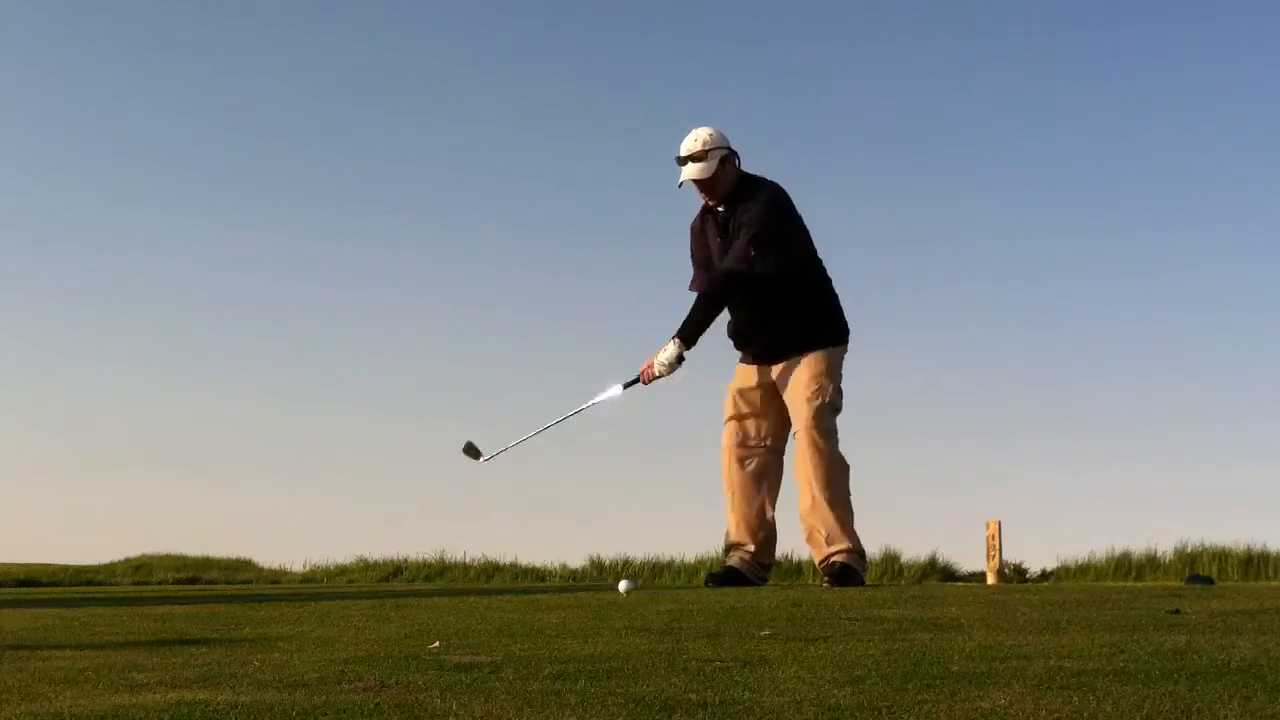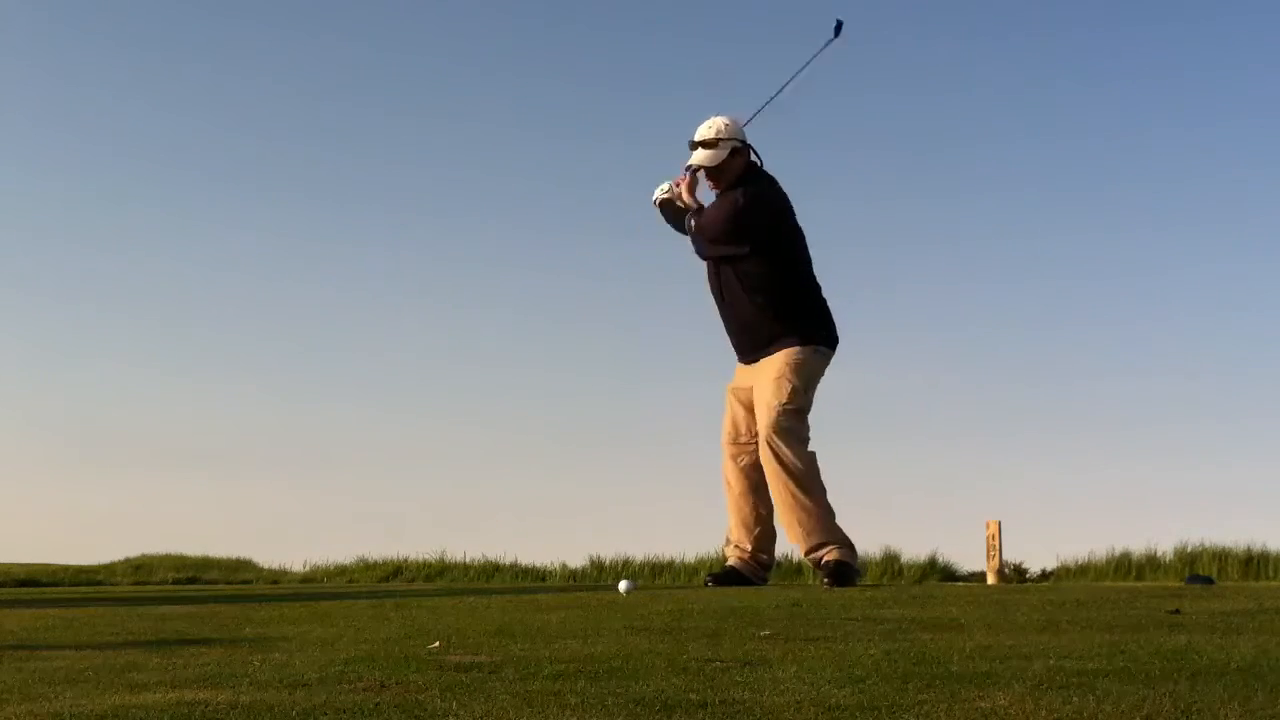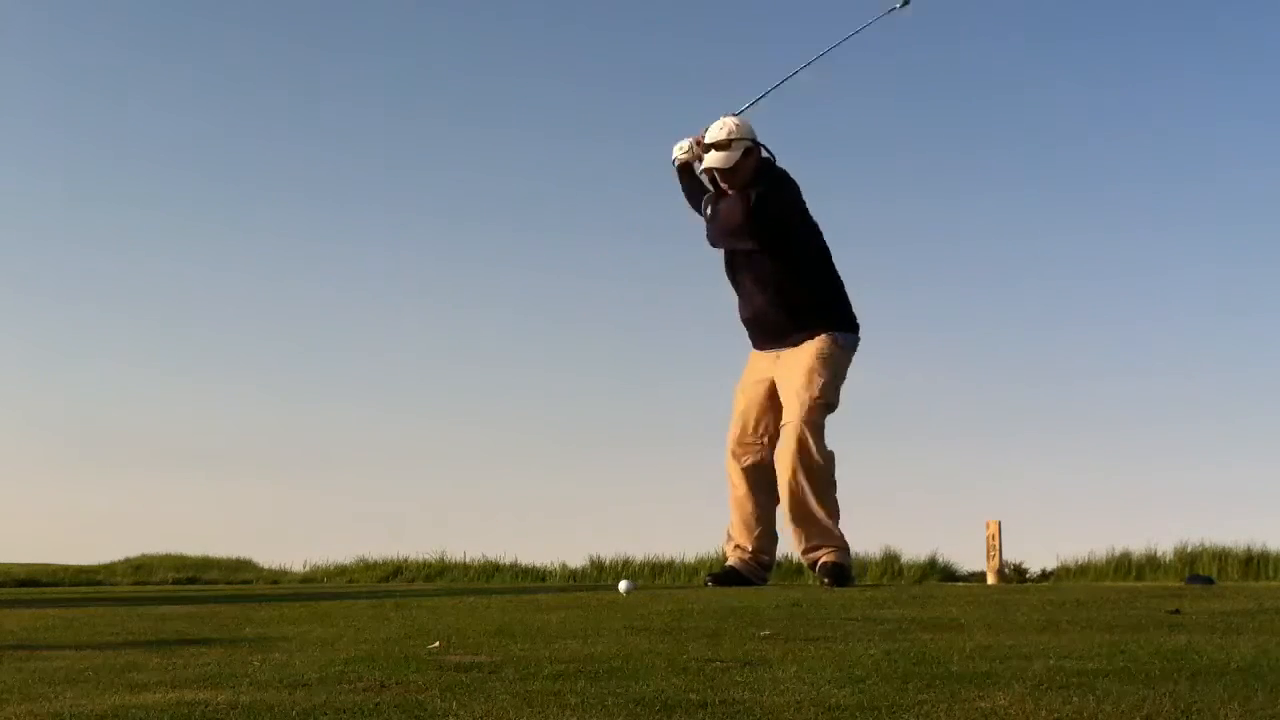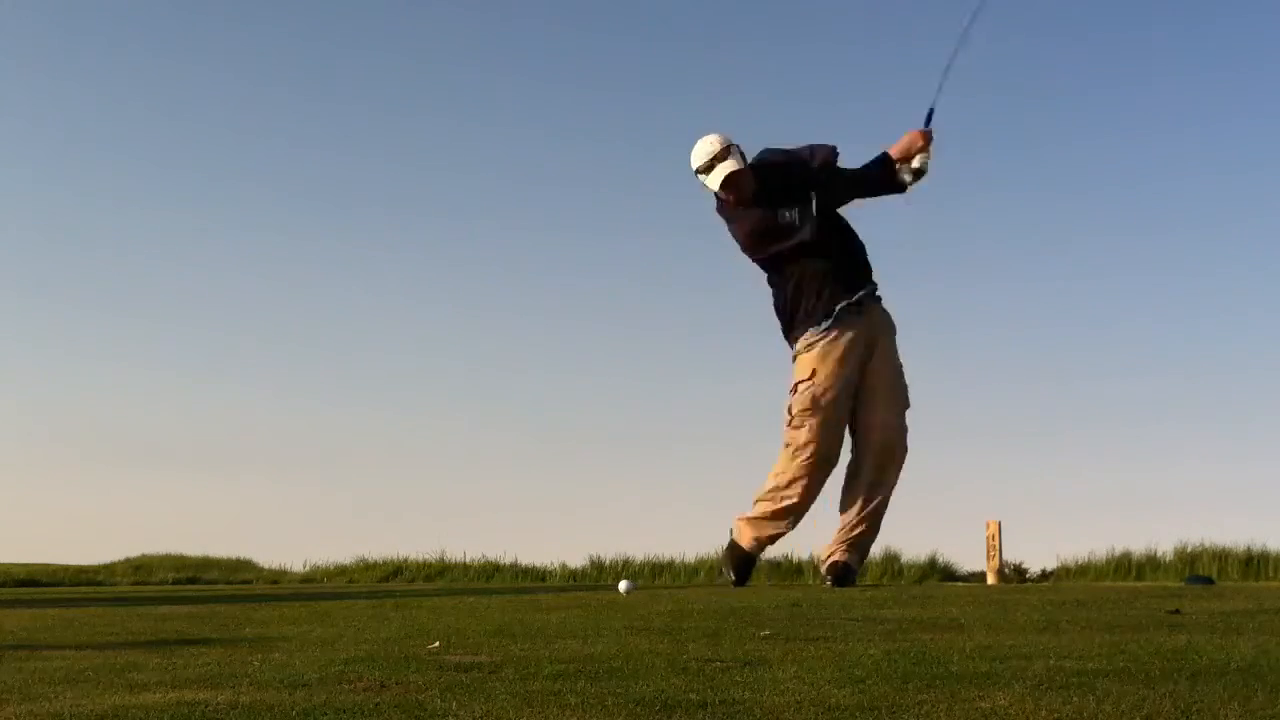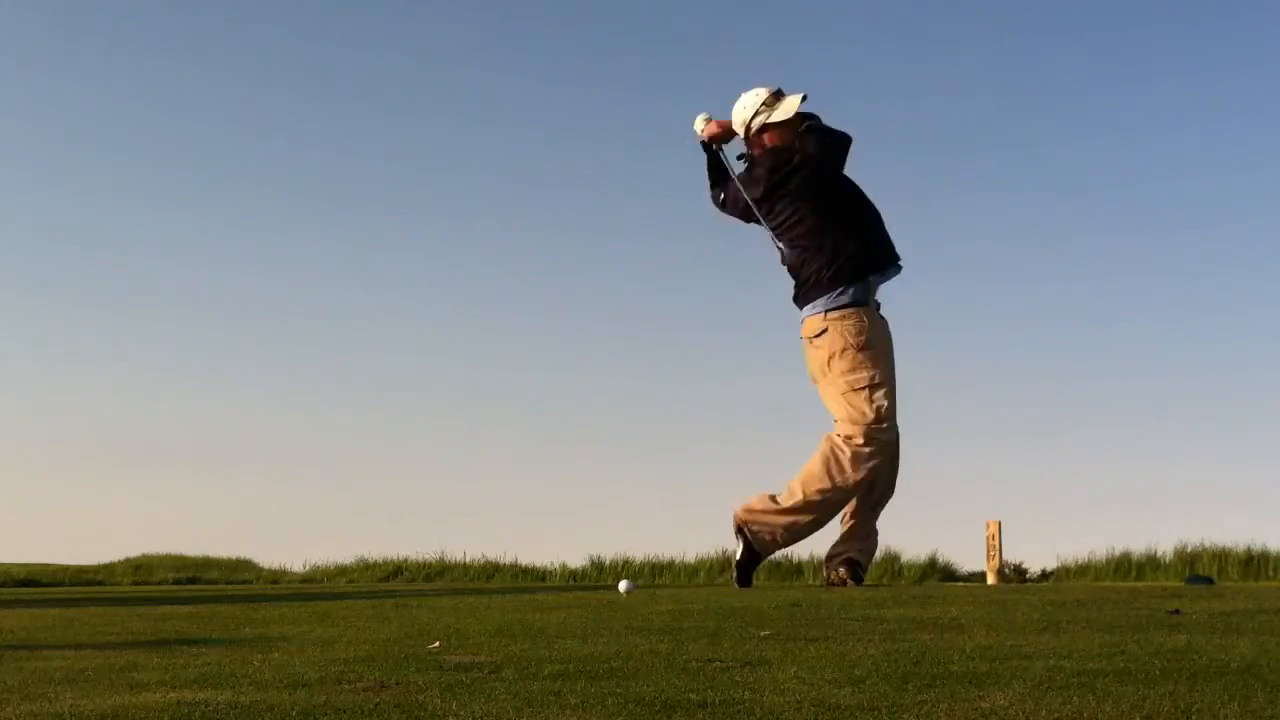
dt=0.3s
person 1, frame 1
left shoulder: (767, 203)
right shoulder: (704, 225)
left elbow: (730, 280)
right elbow: (712, 288)
left wrist: (678, 343)
right wrist: (680, 345)
left hip: (810, 343)
right hip: (757, 353)
left knee: (813, 436)
right knee: (743, 448)
left ankle: (842, 557)
right ankle: (750, 558)
person 1, frame 2
left shoulder: (753, 202)
right shoulder: (734, 197)
left elbow: (704, 236)
right elbow: (707, 238)
left wrist: (684, 208)
right wrist: (679, 202)
left hip: (796, 342)
right hip: (755, 350)
left knee: (777, 434)
right knee: (740, 447)
left ankle: (832, 553)
right ankle: (748, 558)
person 1, frame 3
left shoulder: (771, 195)
right shoulder: (742, 191)
left elbow: (719, 225)
right elbow: (714, 209)
left wrist: (698, 183)
right wrist: (689, 167)
left hip: (817, 336)
right hip: (771, 345)
left knee: (798, 437)
right knee: (745, 448)
left ankle: (827, 556)
right ankle: (749, 557)
person 1, frame 4
left shoulder: (780, 167)
right shoulder: (742, 220)
left elbow: (832, 172)
right elbow: (825, 203)
left wrist: (896, 167)
right wrist: (892, 161)
left hip: (867, 316)
right hip: (820, 334)
left knee: (884, 439)
right knee: (813, 445)
left ankle: (845, 555)
right ankle: (749, 538)
person 1, frame 5
left shoulder: (752, 182)
right shoulder: (806, 159)
left elbow: (723, 196)
right elbow: (834, 138)
left wrist: (711, 143)
right wrist: (738, 131)
left hip: (843, 315)
right hip: (843, 316)
left knee: (881, 440)
right knee: (865, 433)
left ankle: (851, 557)
right ankle: (763, 526)
